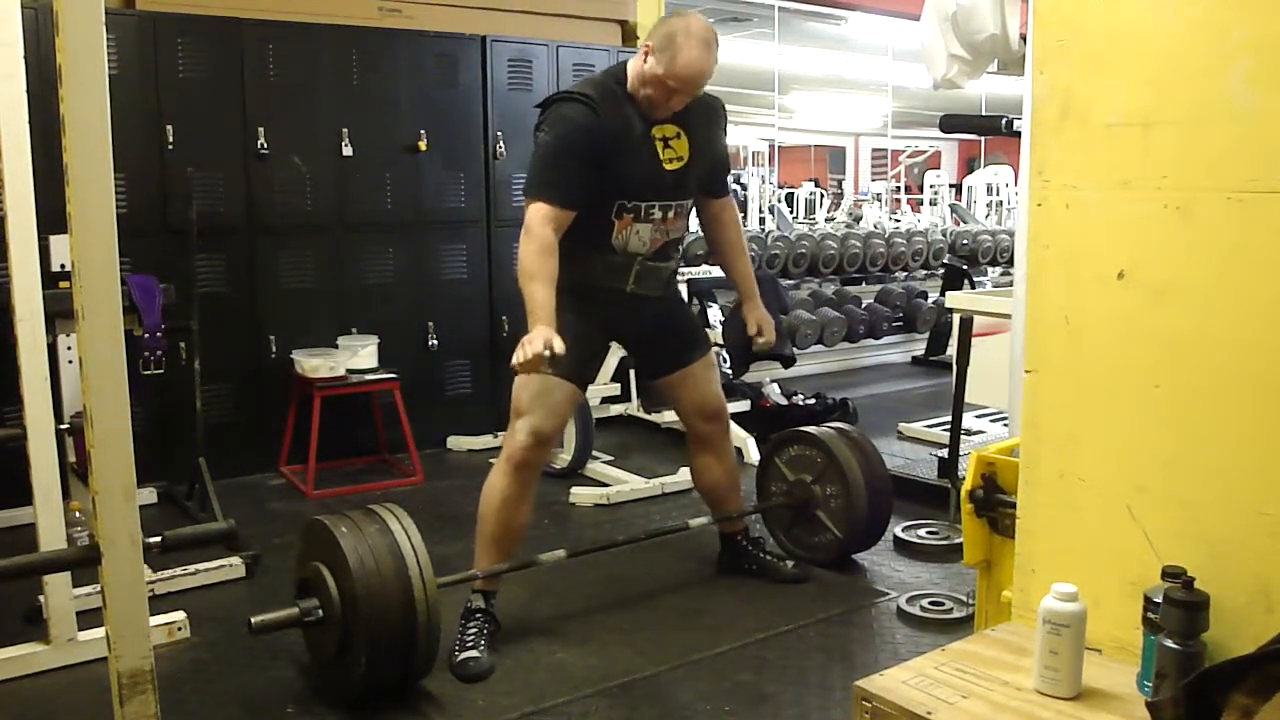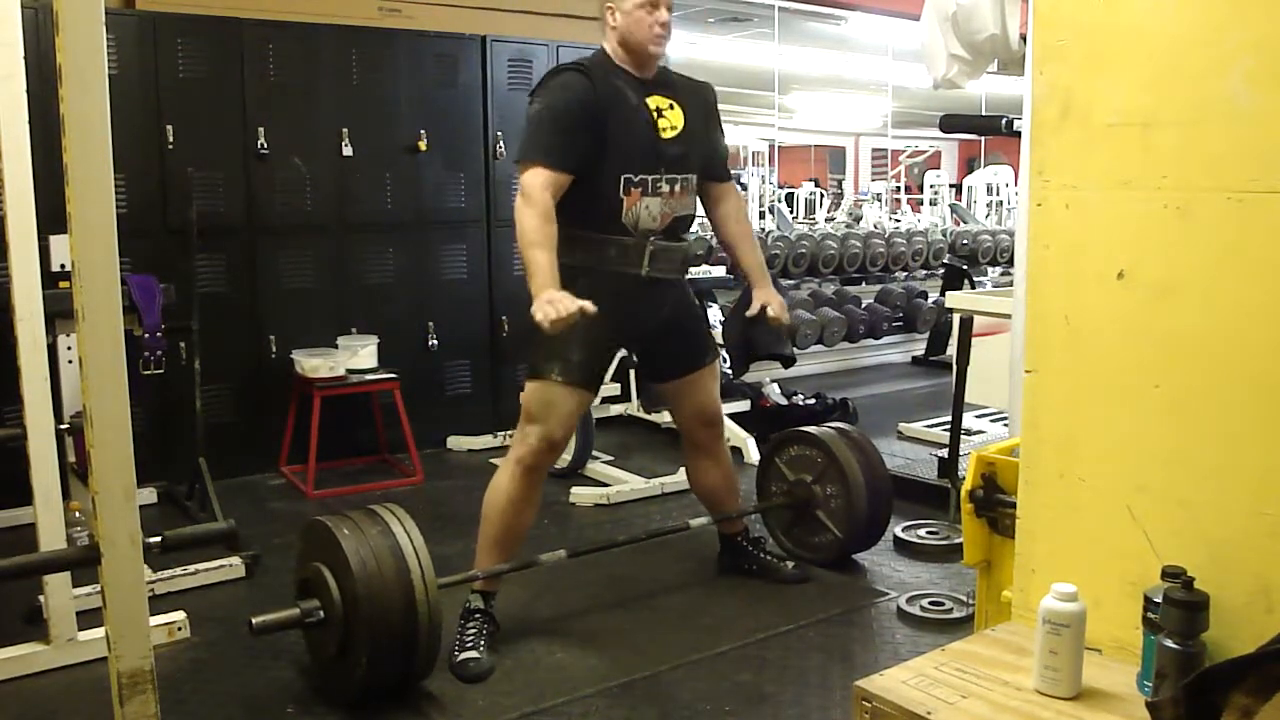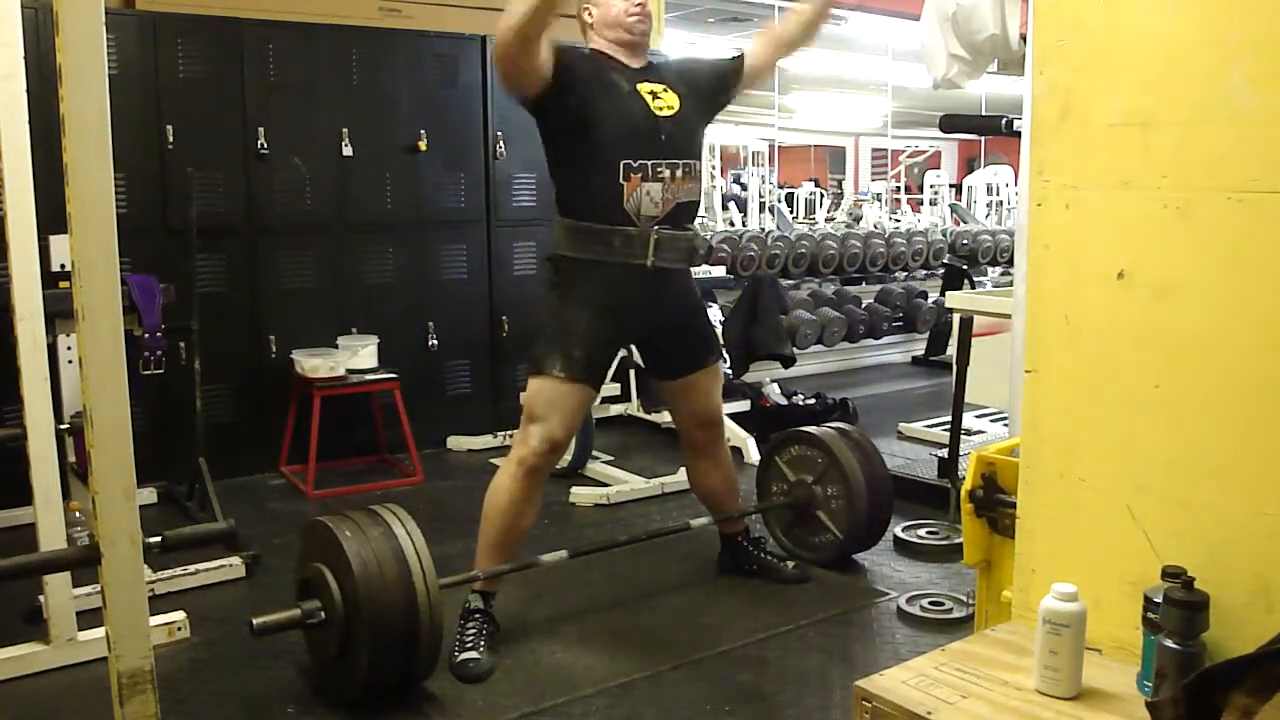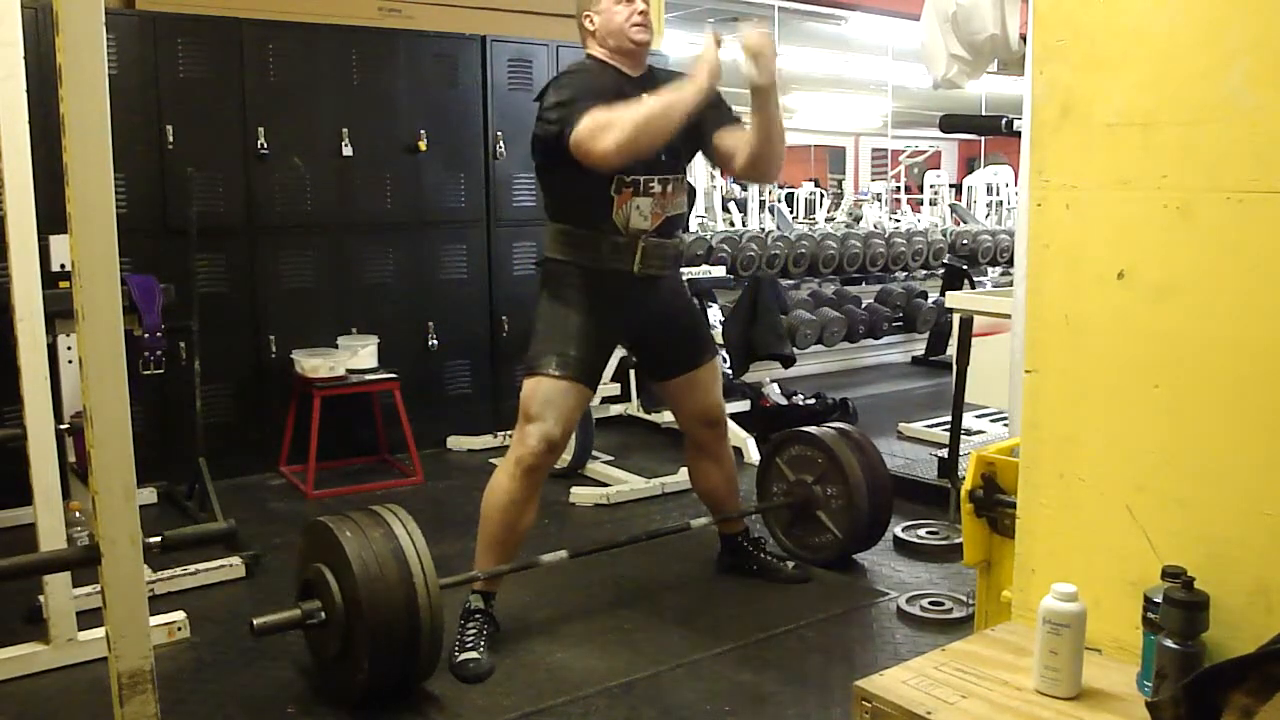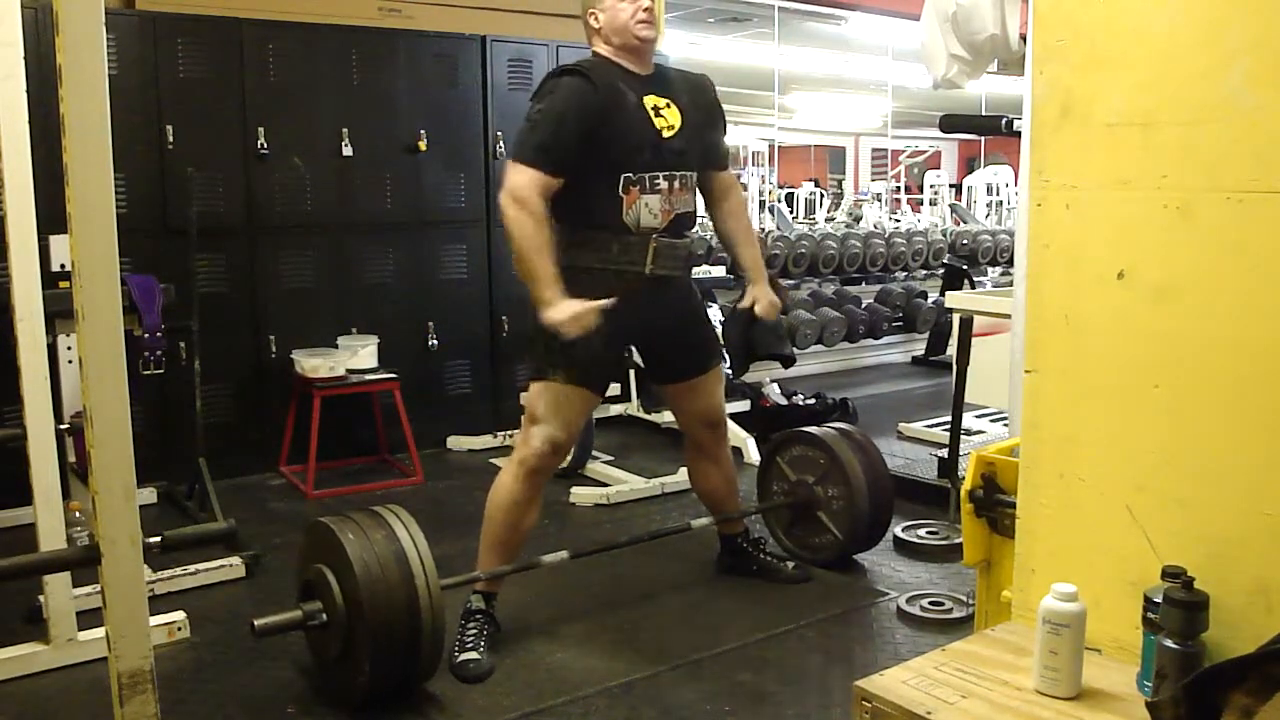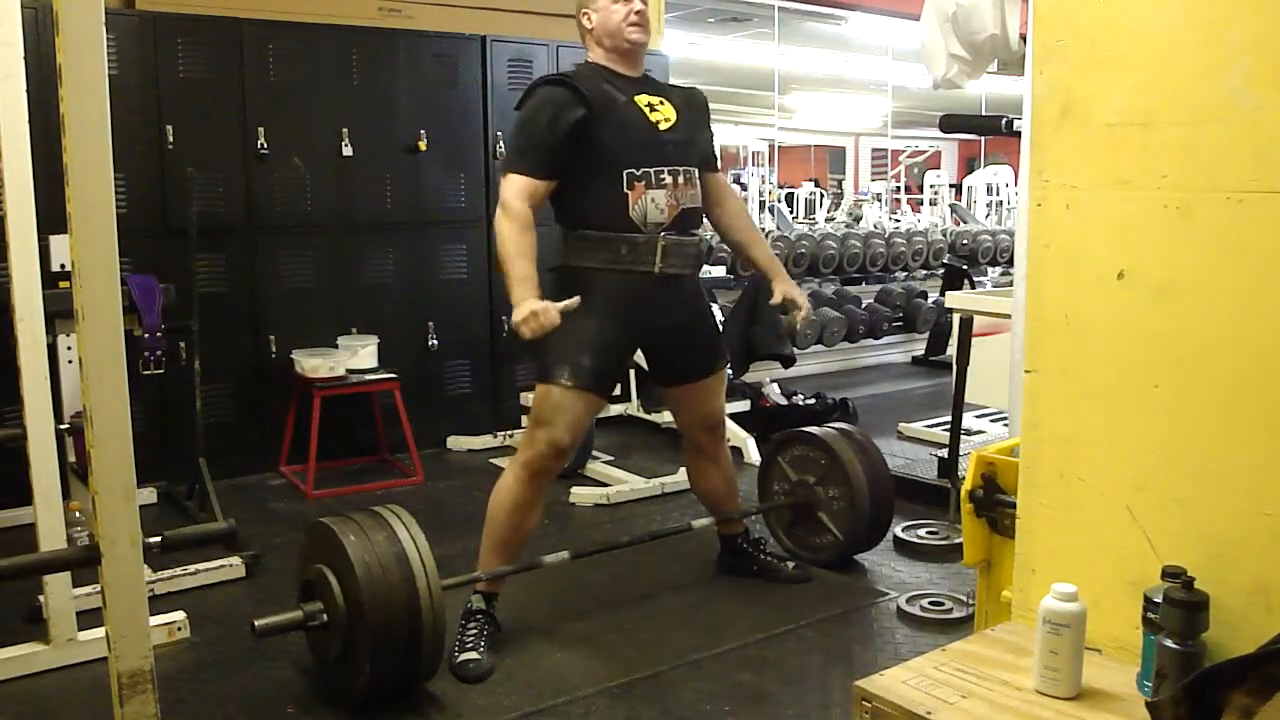
dt=0.4s
person 1, frame 1
left shoulder: (705, 116)
right shoulder: (581, 116)
left elbow: (717, 210)
right elbow: (542, 225)
left wrist: (750, 299)
right wrist: (542, 324)
left hip: (655, 290)
right hip: (580, 293)
left knee: (710, 416)
right knee: (527, 442)
left ankle: (737, 544)
right ankle: (479, 607)
person 1, frame 2
left shoulder: (695, 97)
right shoulder: (575, 90)
left elbow: (722, 197)
right elbow: (536, 193)
left wrist: (762, 283)
right wrist: (547, 290)
left hip: (668, 287)
right hip: (592, 289)
left knee: (706, 424)
right knee: (536, 445)
left ankle: (737, 544)
right ankle: (479, 606)
person 1, frame 3
left shoulder: (689, 80)
right shoulder: (575, 74)
right elbow: (511, 55)
left hip: (670, 281)
right hip: (593, 283)
left knee: (706, 426)
right knee: (538, 445)
left ankle: (737, 544)
right ankle: (478, 607)
person 1, frame 4
left shoulder: (686, 94)
right shoulder: (576, 87)
left elbow: (759, 166)
right elbow: (609, 142)
left wrist: (764, 88)
right wrist: (698, 84)
left hip: (660, 283)
right hip: (583, 287)
left knee: (709, 423)
right knee: (536, 446)
left ankle: (737, 544)
right ankle: (478, 606)
person 1, frame 5
left shoulder: (694, 93)
right shoulder: (576, 92)
left elbow: (723, 190)
right elbow: (519, 194)
left wrist: (756, 276)
right wrist: (550, 298)
left hip: (670, 286)
right hip: (593, 295)
left knee: (710, 428)
right knee: (540, 448)
left ankle: (737, 545)
right ankle: (479, 607)
person 1, frame 6
left shoulder: (685, 102)
right shoulder: (564, 99)
left elbow: (719, 196)
right elbow: (515, 203)
left wrist: (775, 272)
right wrist: (525, 295)
left hip: (680, 289)
right hip: (600, 292)
left knee: (708, 432)
right knee: (546, 449)
left ankle: (737, 546)
right ankle: (480, 607)
